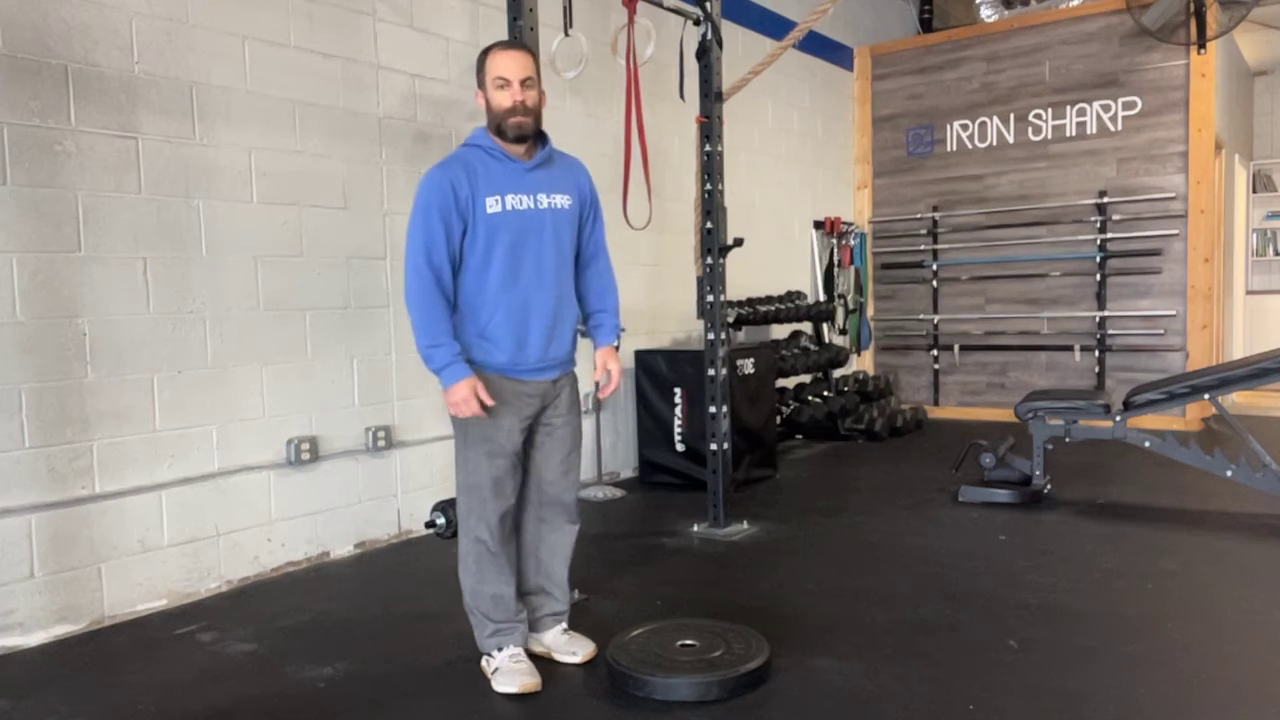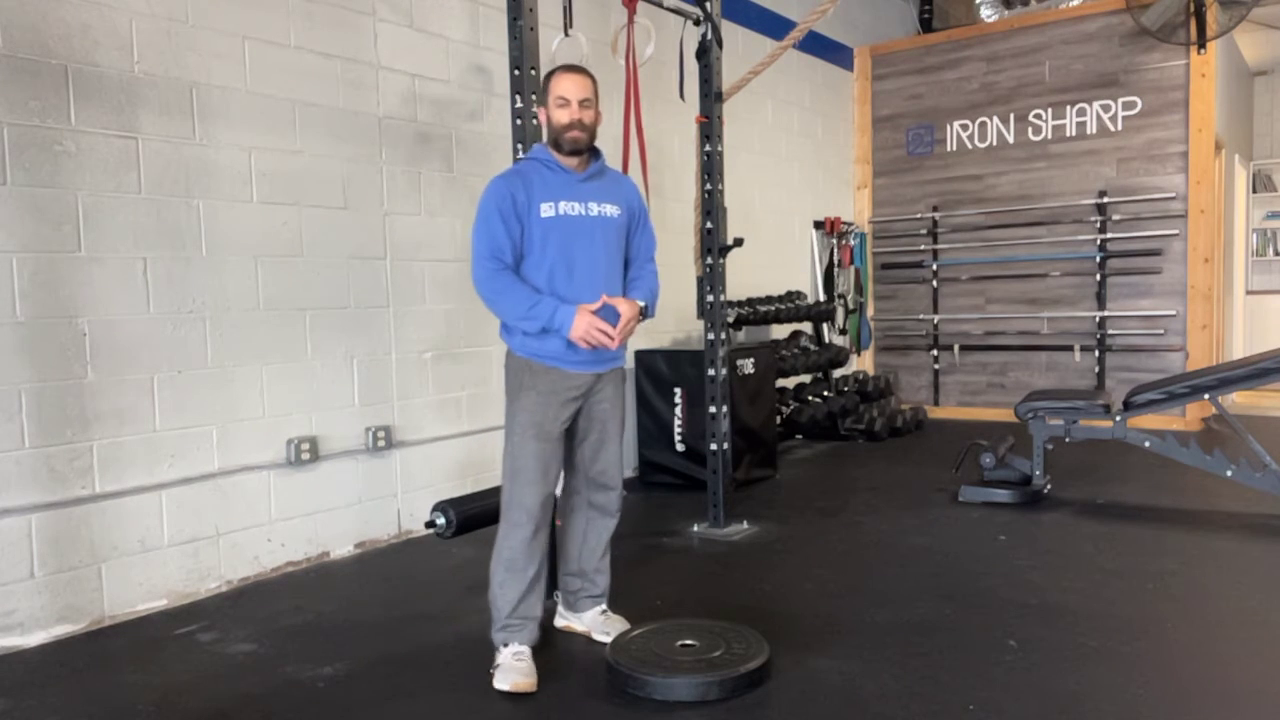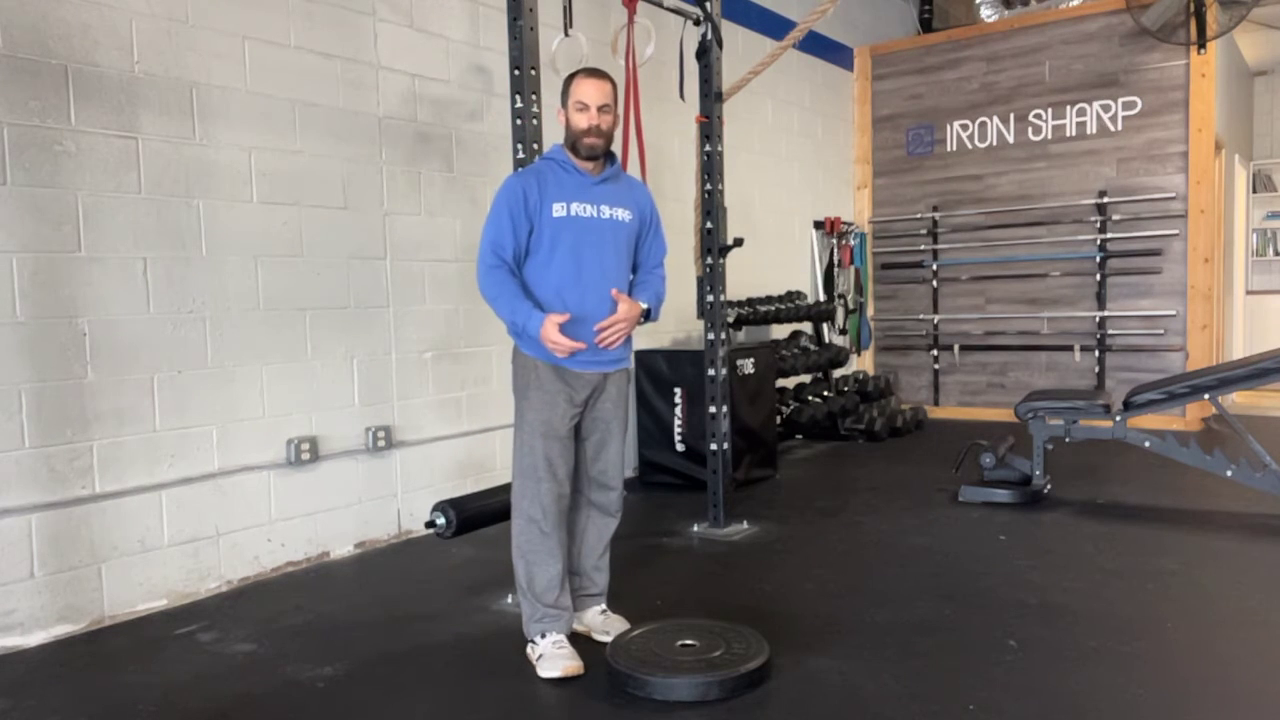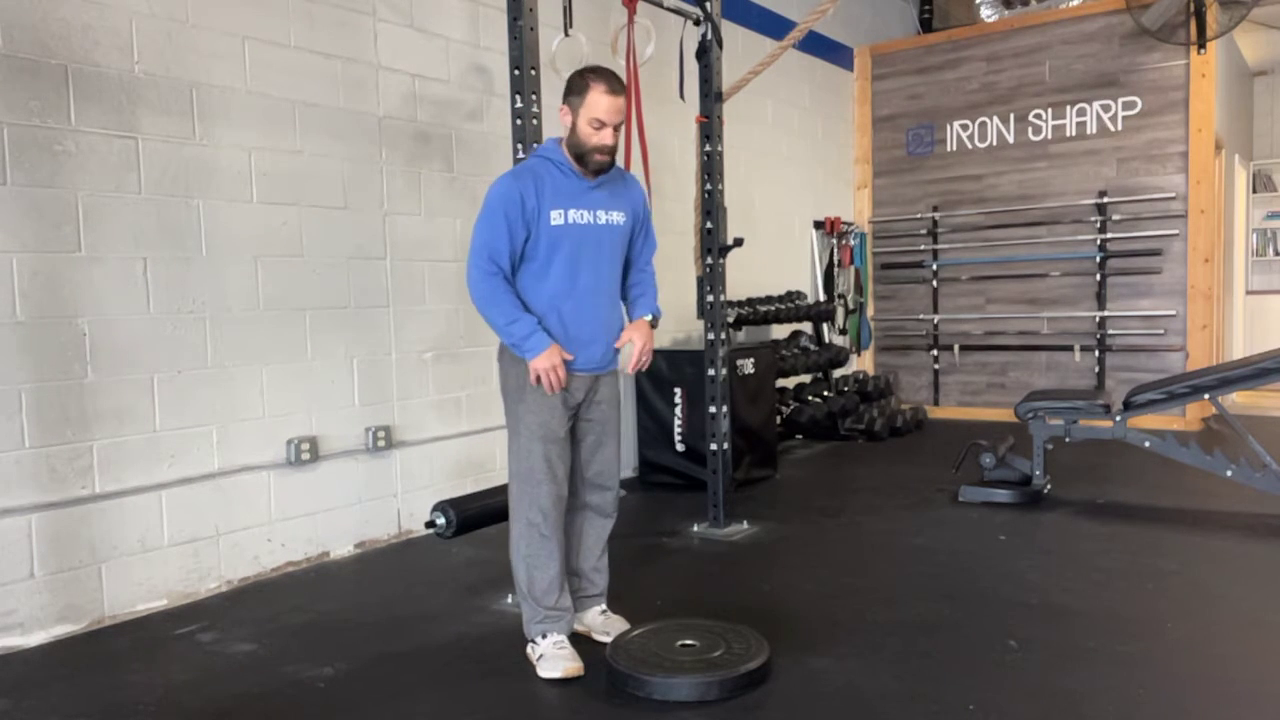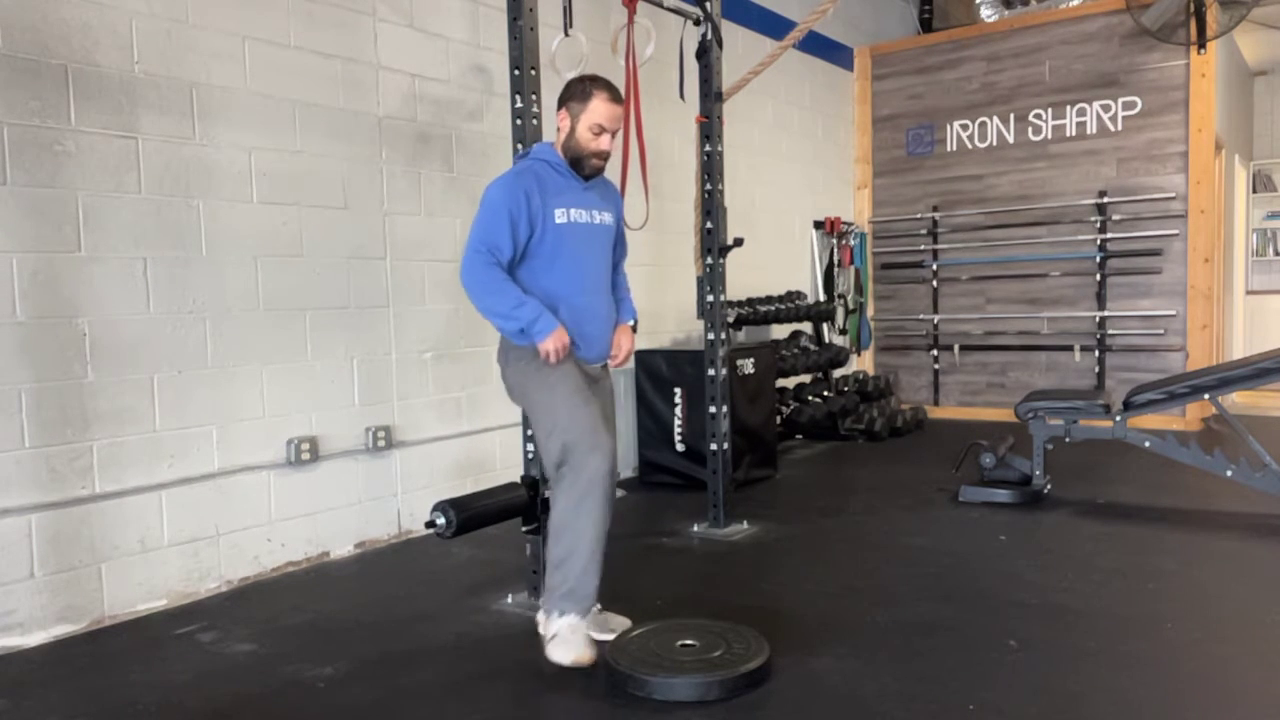
dt=1s
person 1, frame 1
left shoulder: (572, 176)
right shoulder: (451, 179)
left elbow: (592, 263)
right elbow: (427, 280)
left wrist: (606, 337)
right wrist: (451, 368)
left hip: (558, 375)
right hip: (489, 378)
left knee: (556, 506)
right knee: (490, 514)
left ankle: (547, 623)
right ankle: (501, 643)
person 1, frame 2
left shoulder: (622, 190)
right shoulder: (512, 187)
left elbow: (642, 262)
right elbow: (491, 275)
left wrist: (637, 301)
right wrist: (564, 317)
left hip: (607, 368)
right hip: (540, 366)
left knee: (599, 491)
right knee: (528, 498)
left ankle: (583, 603)
right ankle: (512, 639)
person 1, frame 3
left shoulder: (635, 195)
right shoulder: (527, 186)
left elbow: (653, 268)
right elbow: (494, 267)
left wrist: (640, 305)
right wrist: (534, 322)
left hip: (613, 367)
right hip: (548, 367)
left knee: (602, 492)
right knee: (544, 495)
left ankle: (589, 603)
right ankle: (546, 628)
person 1, frame 4
left shoulder: (629, 192)
right shoulder: (520, 187)
left elbow: (640, 265)
right elbow: (485, 274)
left wrist: (644, 317)
right wrist: (532, 342)
left hip: (601, 370)
right hip: (538, 368)
left knee: (598, 492)
right knee: (541, 497)
left ankle: (589, 603)
right ankle: (547, 629)
person 1, frame 5
left shoulder: (608, 195)
right shoulder: (518, 188)
right elbow: (479, 269)
left wrist: (625, 319)
right wrist: (540, 325)
left hip: (593, 362)
right hip: (539, 357)
left knee: (593, 477)
right knee: (589, 460)
left ankle: (577, 605)
right ankle: (563, 611)
